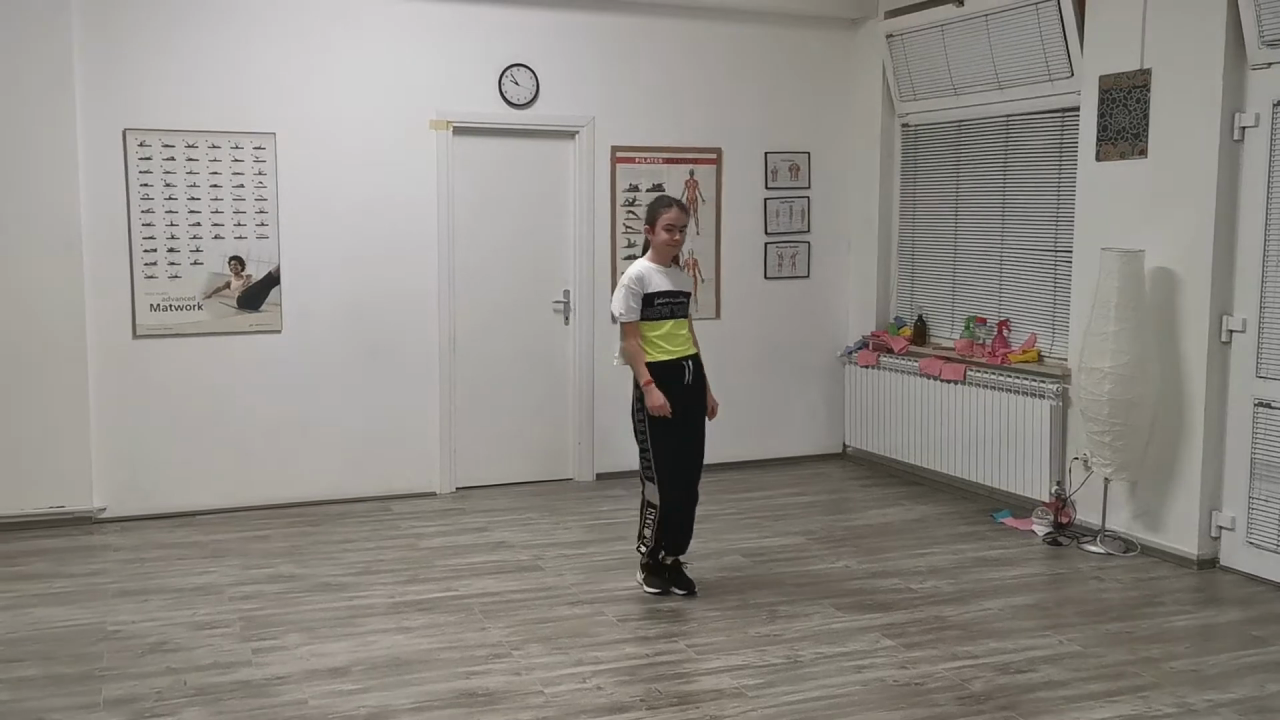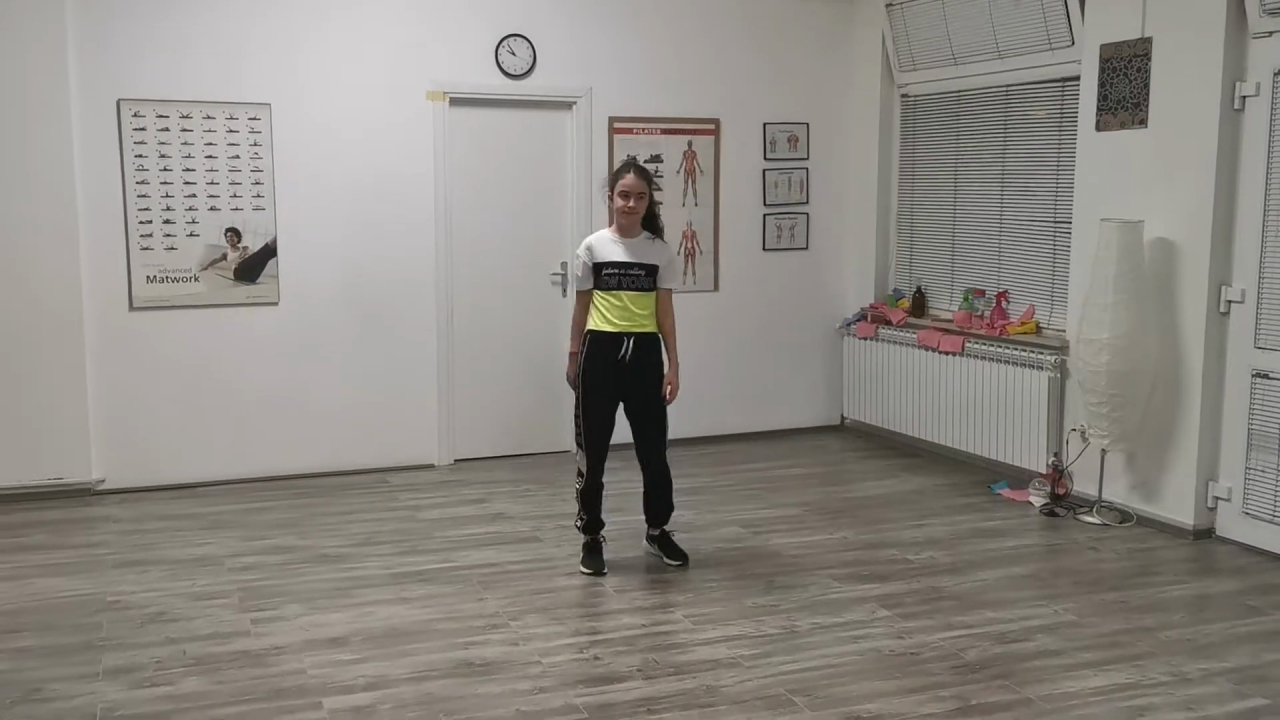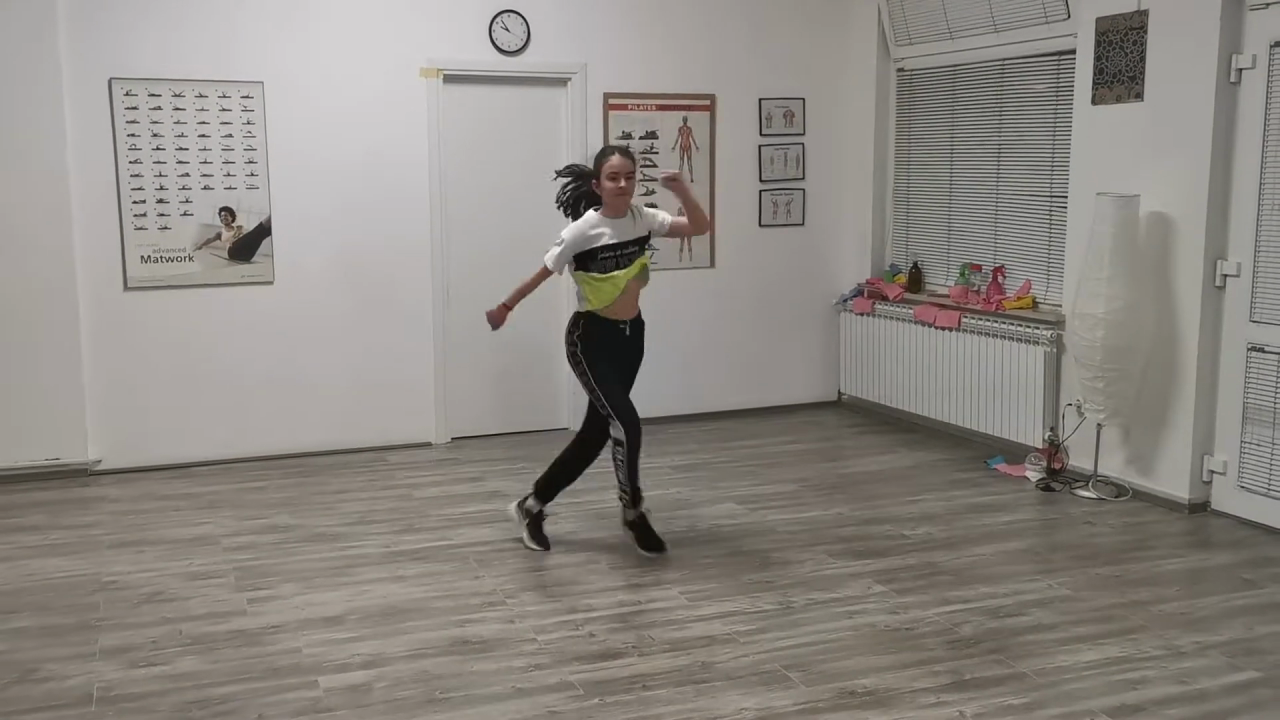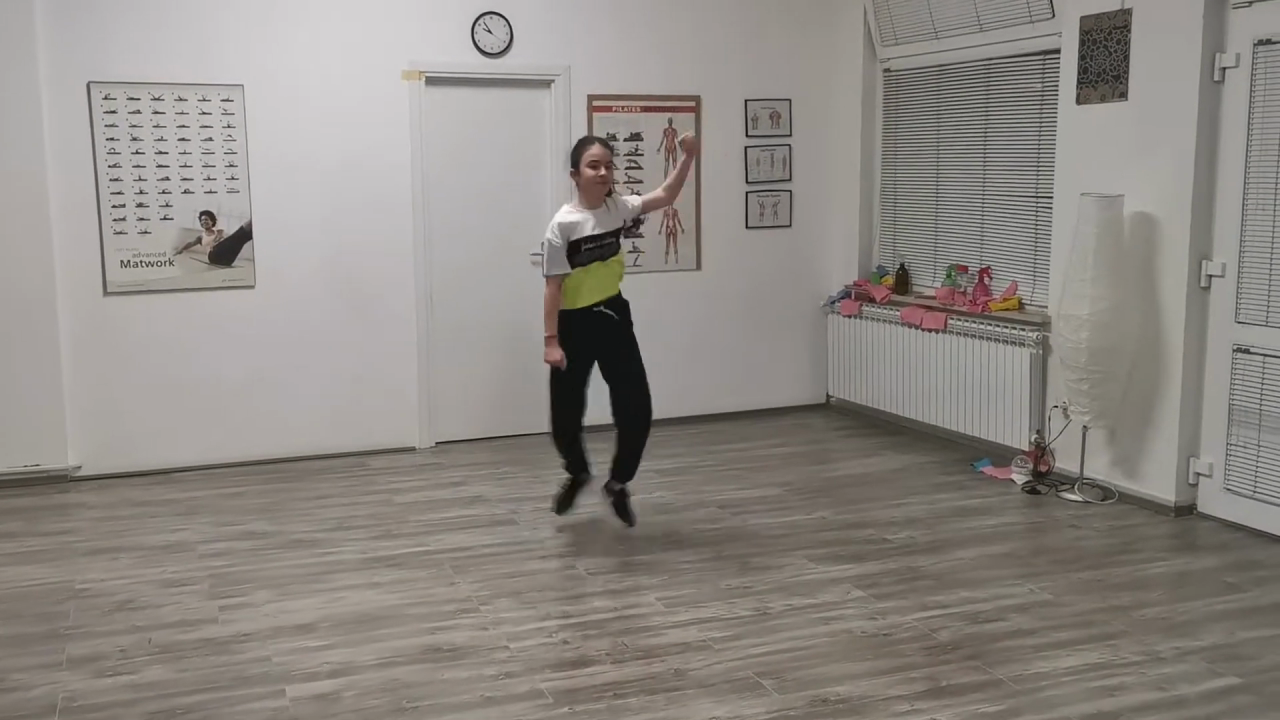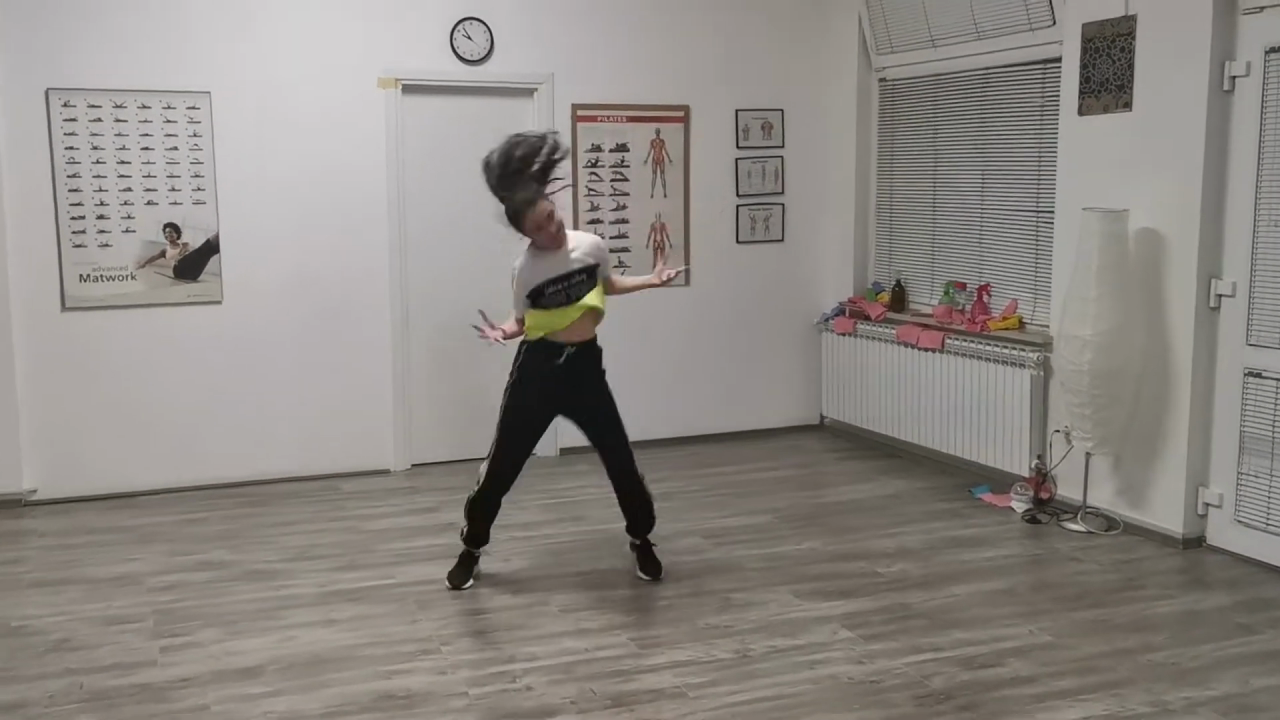
dt=1s
person 1, frame 1
left shoulder: (683, 277)
right shoulder: (636, 277)
right elbow: (630, 338)
left wrist: (705, 387)
right wrist: (648, 387)
left hip: (689, 377)
right hip: (655, 381)
left knee: (688, 475)
right knee: (660, 476)
left ankle: (673, 559)
right ankle: (650, 561)
person 1, frame 2
left shoulder: (660, 251)
right shoulder: (593, 246)
left elbow: (665, 312)
right elbow: (582, 305)
left wrist: (673, 366)
right wrist: (574, 355)
left hip: (645, 353)
right hip: (601, 352)
left knee: (653, 448)
right knee: (592, 449)
left ankle: (657, 531)
right ankle: (591, 538)
person 1, frame 3
left shoulder: (643, 217)
right shoulder: (582, 229)
left elbow: (700, 227)
right elbow: (544, 273)
left wrist: (681, 190)
right wrist: (505, 307)
left hip: (630, 335)
right hip: (588, 339)
left knee: (595, 433)
right knee: (625, 422)
left ankle: (532, 506)
right ankle: (633, 513)
person 1, frame 4
left shoulder: (618, 207)
right shoulder: (562, 225)
left elbow: (666, 196)
right elbow: (553, 286)
left wrist: (687, 158)
right wrist: (551, 340)
left hip: (614, 316)
right hip: (574, 324)
left knee: (636, 411)
right knee: (565, 417)
left ankle: (618, 484)
right ankle: (577, 473)
person 1, frame 5
left shoulder: (591, 245)
right shoulder: (526, 268)
right elbow: (524, 316)
left wrist: (651, 280)
right wrist: (507, 330)
left hip: (584, 362)
right hip: (539, 366)
left knee: (621, 460)
right knee: (503, 465)
left ankle: (641, 539)
right ankle: (471, 546)
